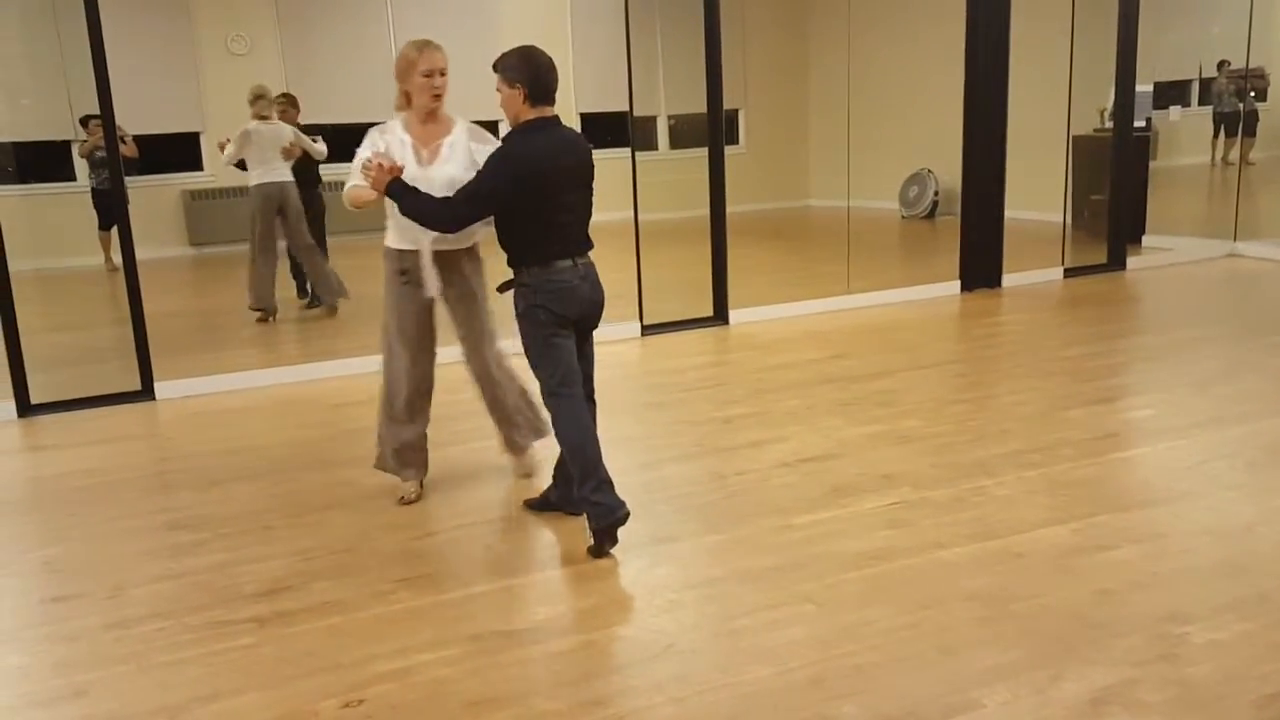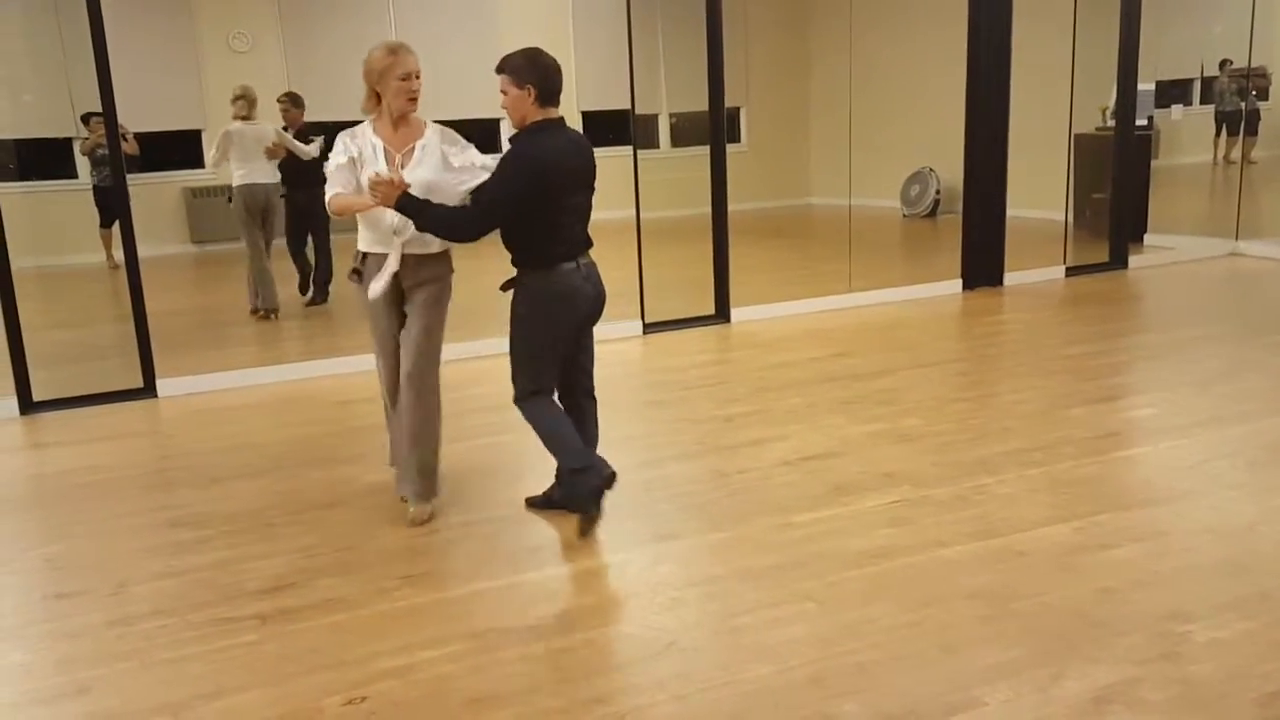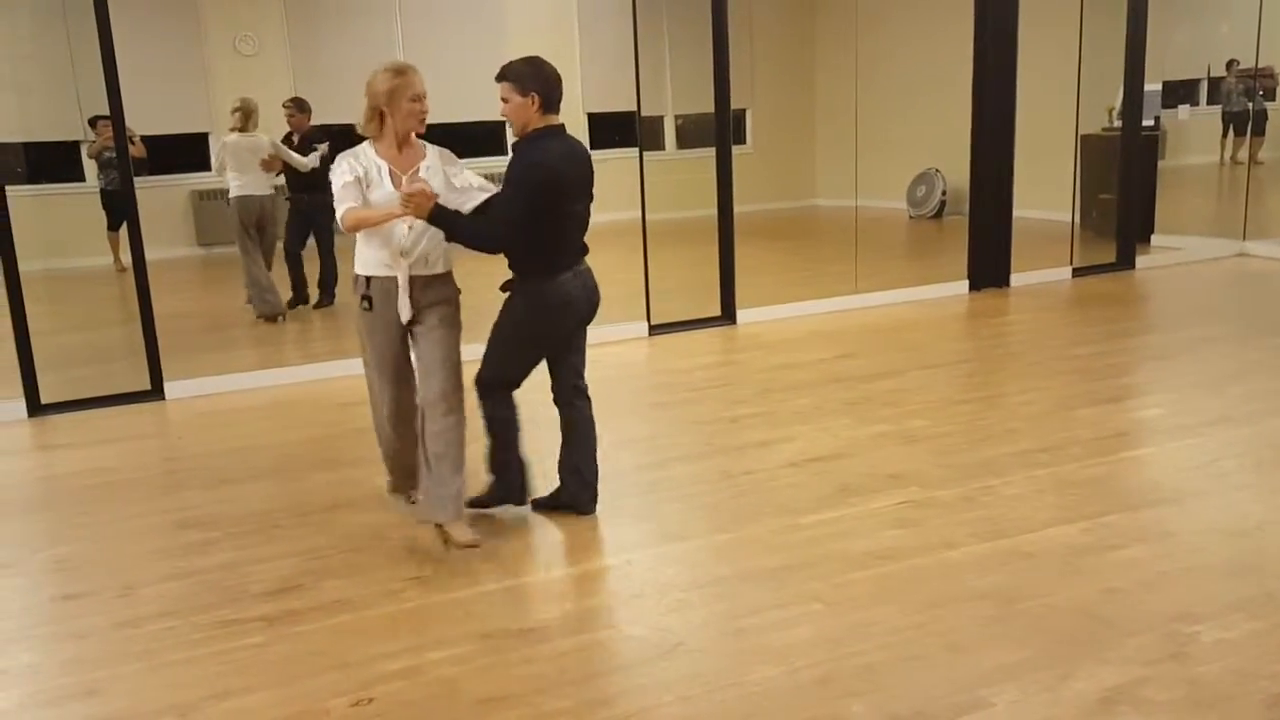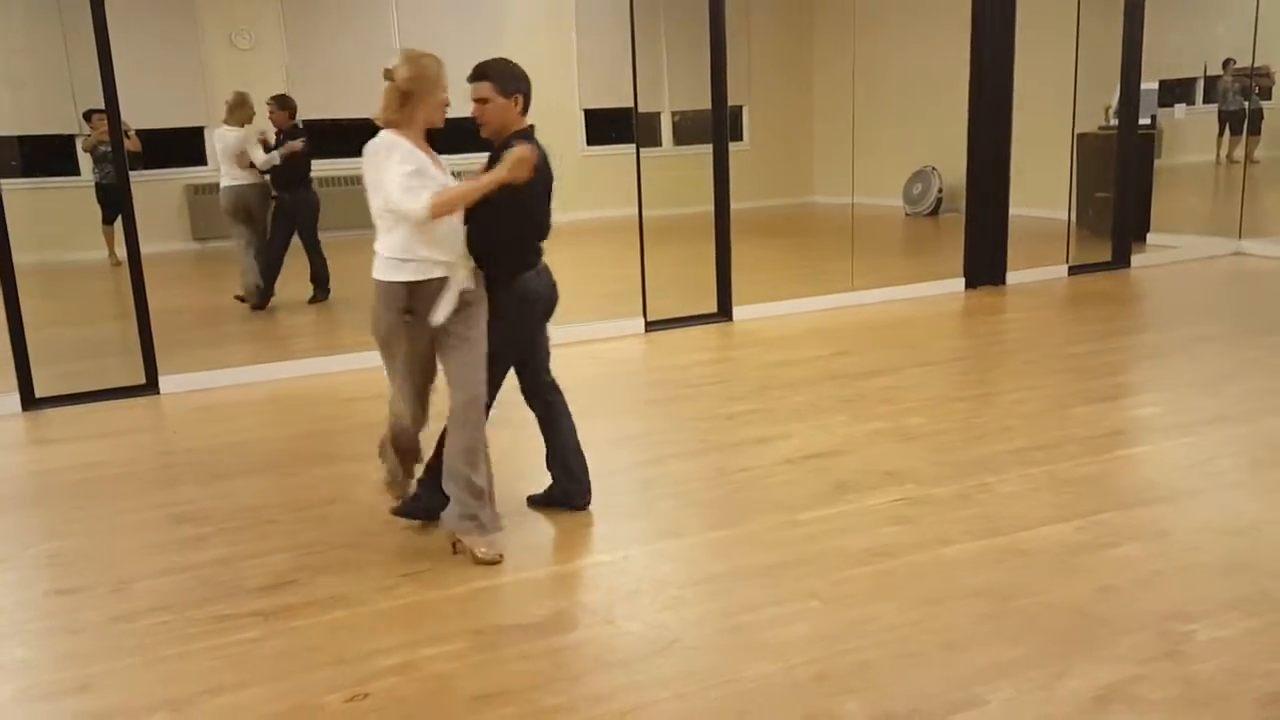
dt=0.3s
person 1, frame 1
left shoulder: (470, 137)
right shoulder: (383, 138)
right elbow: (353, 194)
right wrist: (378, 190)
left hip: (460, 259)
right hip: (405, 262)
left knee: (483, 354)
right knee: (406, 367)
left ankle: (520, 441)
right ankle: (409, 466)
person 1, frame 2
left shoulder: (442, 140)
right shoulder: (352, 141)
left elbow: (492, 179)
right elbow: (335, 201)
right wrist: (375, 199)
left hip: (429, 266)
right hip: (376, 266)
left knee: (417, 371)
right knee: (393, 373)
left ankle: (419, 486)
right ankle: (409, 473)
person 1, frame 3
left shoulder: (440, 161)
right shoulder: (354, 162)
left elbow: (491, 199)
right elbow: (348, 218)
right wrist: (398, 210)
left hip: (435, 288)
right hip: (379, 289)
left knee: (441, 393)
right knee: (392, 396)
left ankle: (448, 510)
right ankle: (408, 480)
person 1, frame 4
left shoulder: (420, 152)
right shoulder: (385, 150)
right elbow: (420, 207)
left wrist: (505, 179)
right wrist: (495, 177)
left hip: (458, 289)
right hip: (405, 293)
left knee: (469, 402)
right knee: (409, 409)
left ankle: (468, 522)
right ankle: (399, 450)
person 2, frame 1
left shoulder: (516, 156)
right shoulder: (577, 147)
left elbow: (451, 216)
left wrist: (391, 187)
left hip: (543, 288)
right hip: (584, 278)
left knee: (565, 396)
right knee: (579, 391)
left ankle: (603, 507)
right ankle: (569, 489)
person 2, frame 2
left shoulder: (527, 157)
right shoulder: (578, 147)
left elbow: (472, 225)
left wrist: (403, 202)
left hip: (546, 286)
right hip: (583, 277)
left knee: (533, 393)
right knee: (577, 389)
left ankle: (587, 474)
right ankle: (573, 488)
person 2, frame 3
left shoulder: (532, 163)
right shoulder: (575, 152)
left elbow: (496, 236)
left wrist: (434, 213)
left hip: (542, 291)
right hip: (578, 282)
left knee: (493, 383)
right knee: (571, 390)
left ankle: (509, 483)
right ankle: (578, 489)
person 2, frame 4
right shoulder: (512, 155)
left elbow: (534, 226)
right elbow: (487, 216)
left wrist: (518, 180)
left hip: (513, 291)
right hip: (527, 284)
right knee: (539, 384)
left ankle: (437, 491)
right ankle: (570, 484)
person 3, frame 1
left shoulder: (247, 132)
right shoulder: (287, 130)
left elbow: (228, 160)
right elbow: (320, 154)
left wrist: (225, 148)
right wrist: (319, 143)
left hip: (262, 190)
right hip: (287, 188)
left knee: (263, 249)
right knee: (304, 243)
left ankle: (266, 306)
right ankle: (330, 296)
person 3, frame 2
left shoulder: (229, 132)
right shoulder: (271, 130)
left elbow: (213, 163)
right elbow: (307, 153)
right wrist: (317, 144)
left hip: (246, 190)
right hip: (270, 189)
left knee: (255, 249)
right knee: (262, 248)
left ankle: (268, 303)
right ankle: (259, 300)
person 3, frame 3
left shoulder: (227, 143)
right shoulder: (268, 142)
left elbow: (218, 169)
right elbow: (303, 165)
right wrist: (319, 152)
left hip: (242, 202)
right hip: (266, 200)
left knee: (251, 256)
right knee: (264, 255)
left ankle: (271, 306)
right ankle: (261, 301)
person 3, frame 4
left shoulder: (218, 134)
right shoulder: (246, 136)
right elbow: (262, 163)
right wrist: (285, 150)
left hip: (228, 193)
right hip: (252, 190)
left knee: (245, 242)
right knee: (259, 241)
left ankle: (252, 285)
right ankle: (254, 288)
person 4, frame 1
left shoulder: (308, 136)
left elbow: (315, 156)
left wrist: (300, 154)
left hip: (310, 197)
left knee: (317, 245)
right knee: (293, 246)
left ankle: (317, 292)
right ankle: (301, 285)
person 4, frame 2
left shoulder: (313, 134)
left elbow: (311, 160)
right elbow: (266, 160)
left wrist: (285, 155)
left hip: (314, 195)
right hip: (292, 197)
left knee: (320, 244)
right knee: (294, 243)
left ankle: (320, 289)
right ankle: (305, 276)
person 4, frame 3
left shoulder: (318, 140)
right shoulder: (287, 141)
left elbow: (312, 169)
right elbow: (275, 168)
left wrist: (283, 166)
left hip: (320, 200)
right hip: (297, 202)
left knee: (325, 248)
right knee: (291, 248)
left ankle: (327, 293)
right ankle: (299, 292)
person 4, frame 4
left shoulder: (297, 137)
right shoulder: (283, 135)
left elbow: (284, 168)
right wrist: (266, 146)
left hip: (300, 199)
right hip: (286, 199)
left knee: (310, 244)
right knee: (274, 248)
left ankle: (321, 288)
right ankle: (264, 294)
